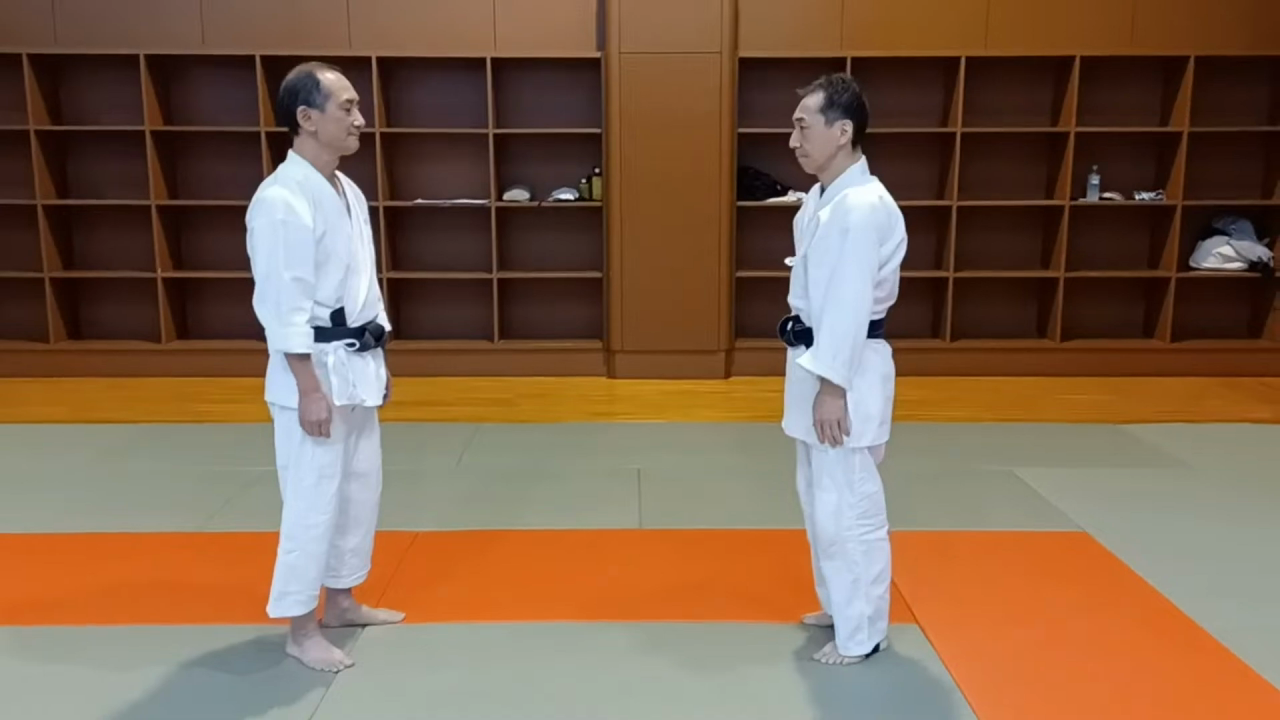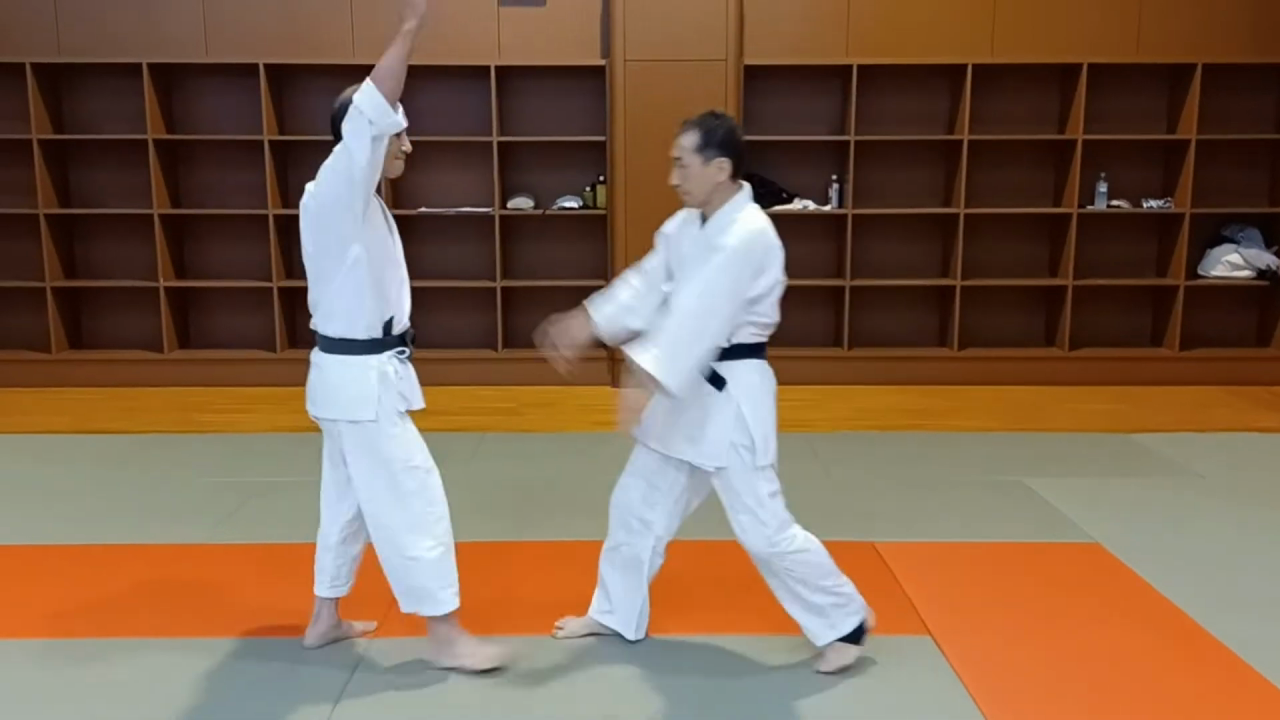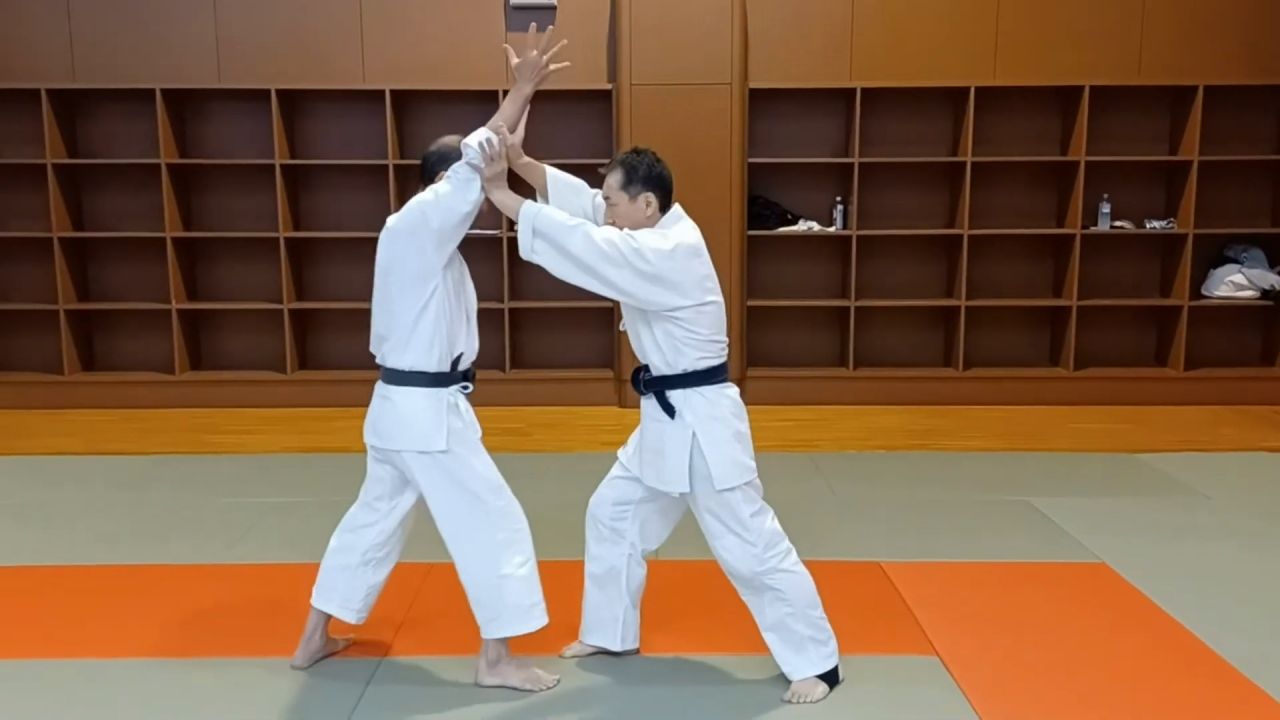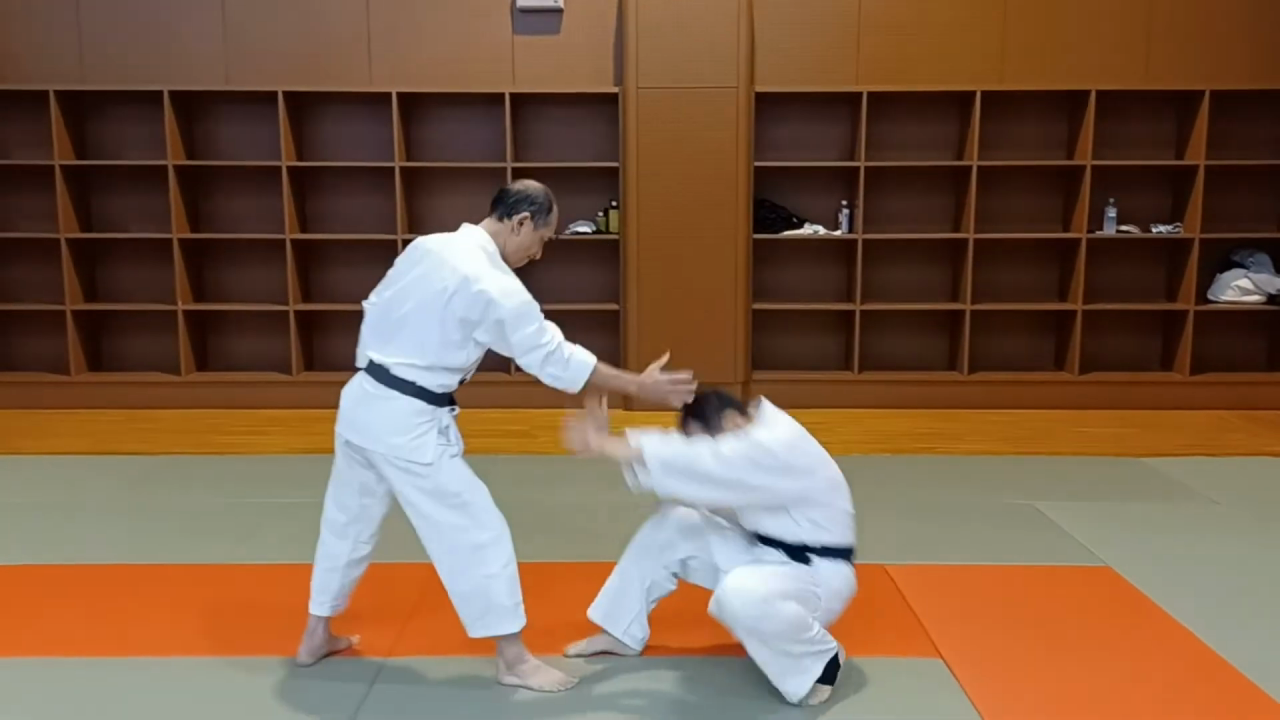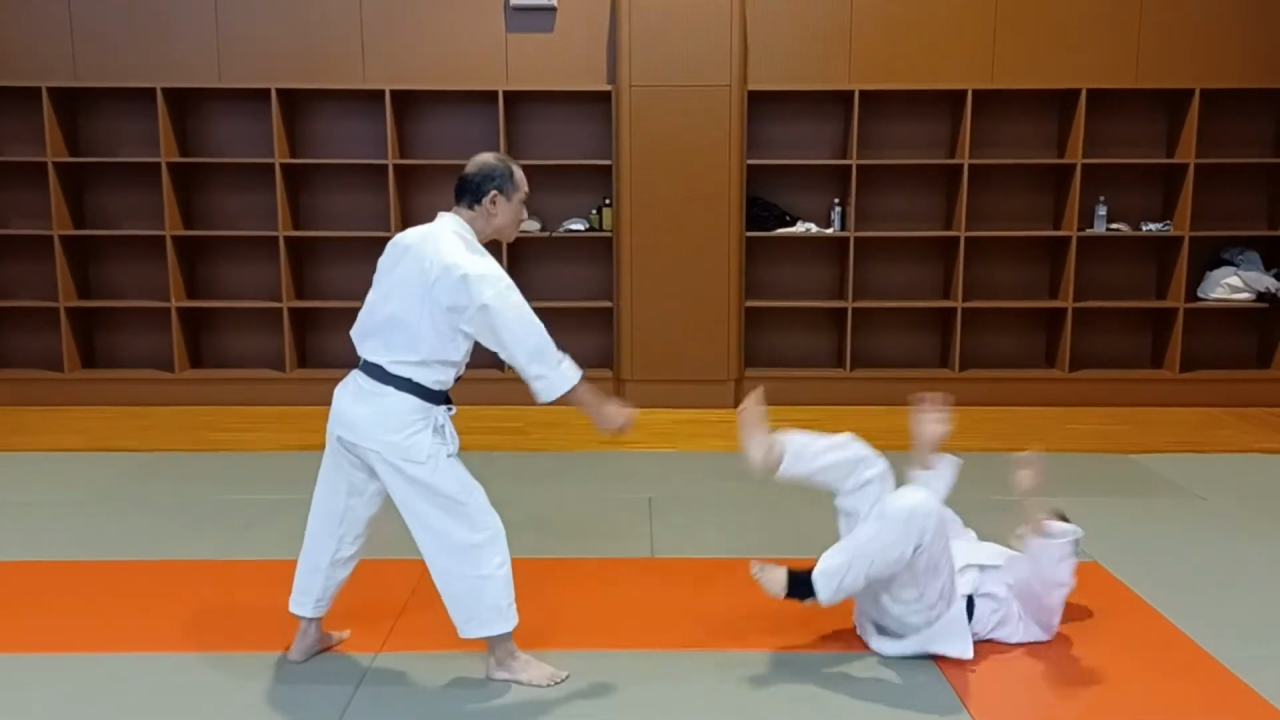
dt=1s
person 1, frame 1
left shoulder: (347, 191)
right shoulder: (281, 200)
right elbow: (282, 305)
left wrist: (377, 358)
right wrist: (310, 389)
left hip: (356, 364)
right hip: (315, 370)
left knee: (359, 487)
right knee: (314, 498)
left ankle: (340, 601)
right ankle: (301, 627)
person 1, frame 2
left shoulder: (353, 200)
right shoulder: (332, 194)
right elbow: (366, 117)
left hip: (353, 371)
right hip: (359, 377)
left knee: (350, 500)
right knee: (410, 499)
left ankle: (326, 620)
right ankle: (445, 635)
person 1, frame 3
left shoulder: (425, 238)
right shoulder: (416, 225)
right elbow: (472, 164)
right wrist: (523, 89)
left hip: (401, 405)
right hip: (427, 411)
left knee: (374, 519)
right knee: (492, 523)
left ankle: (315, 638)
right ankle: (496, 658)
person 1, frame 4
left shoulder: (429, 246)
right shoulder: (494, 286)
left elbow: (375, 309)
right elbow: (554, 358)
right wrist: (638, 384)
left hip: (362, 402)
right hip: (410, 423)
left knee: (348, 521)
right knee: (477, 533)
left ankle: (316, 635)
right ankle: (513, 658)
person 1, frame 5
left shoulder: (407, 241)
right shoulder: (474, 271)
left elbow: (369, 323)
right elbow: (534, 352)
right wrist: (600, 407)
left hip: (356, 398)
right hip: (407, 420)
left knee: (335, 521)
right knee: (471, 533)
left ankle: (308, 633)
right ankle: (503, 655)
person 2, frame 1
left shoulder: (863, 208)
right shoulder: (823, 198)
left elbow: (848, 306)
left wrist: (832, 388)
left hip: (847, 371)
right hip: (818, 362)
left knee: (846, 510)
right knee: (822, 501)
left ankle: (861, 633)
right ankle: (843, 606)
person 2, frame 2
left shoulder: (747, 235)
right shoulder: (688, 223)
left elbow: (698, 312)
right elbow: (648, 281)
left wrist: (646, 378)
right wrist: (587, 324)
left hip: (731, 395)
right hip: (688, 388)
left knee: (763, 529)
right knee: (638, 505)
left ankle: (845, 624)
right ankle: (615, 614)
person 2, frame 3
left shoulder: (668, 254)
right shoulder: (659, 234)
left elbow: (582, 243)
right elbow: (578, 203)
left wrist: (503, 197)
right wrist: (521, 163)
left hip: (702, 420)
right hip: (666, 417)
left knee: (751, 548)
right knee: (612, 517)
left ankle: (817, 662)
right ankle: (610, 632)
person 2, frame 4
left shoulder: (782, 446)
right shoulder: (750, 432)
left elbow: (702, 466)
right elbow: (679, 449)
left wrist: (613, 449)
right wrist: (613, 439)
left hip: (817, 575)
right hip: (770, 558)
left knee: (741, 598)
right knee: (669, 528)
left ankle: (821, 662)
right ankle: (618, 631)
person 2, frame 5
left shoulder: (1033, 609)
right shoulder: (985, 551)
left elbow: (1048, 577)
right elbow: (927, 493)
left wrist: (1038, 516)
right wrist: (928, 447)
left hip: (922, 611)
right hip: (886, 585)
left knee: (916, 509)
right knee: (864, 467)
left ankle: (806, 584)
right ankle: (771, 453)
